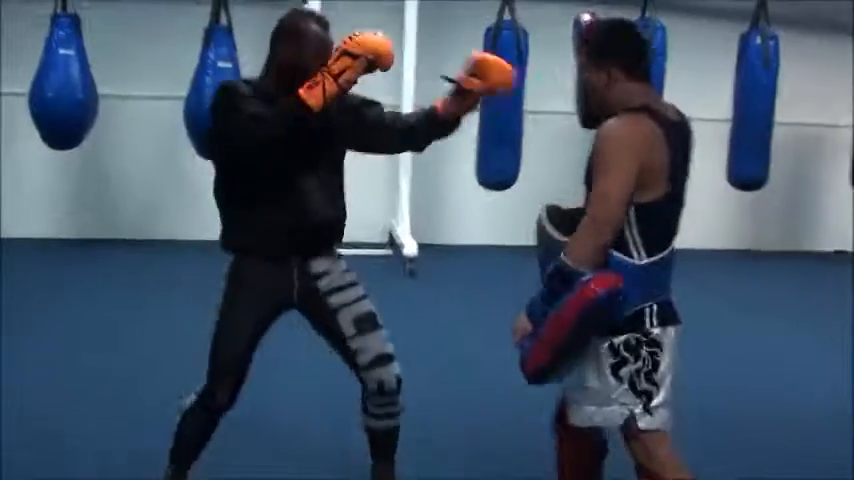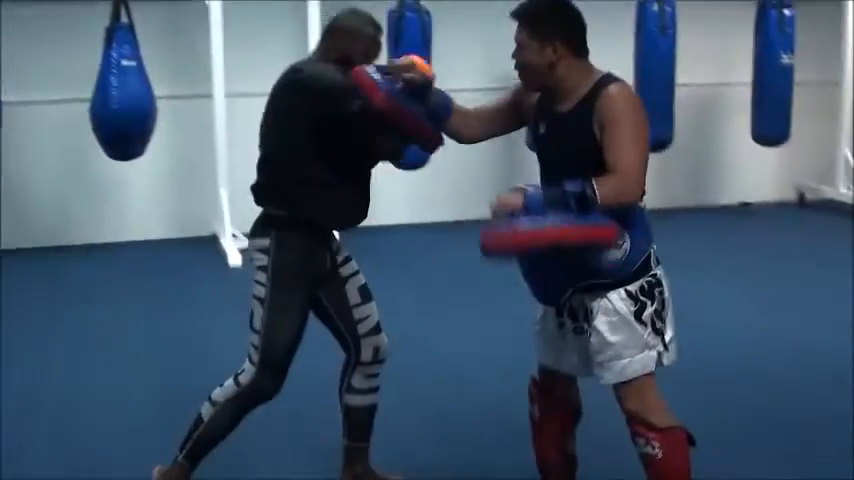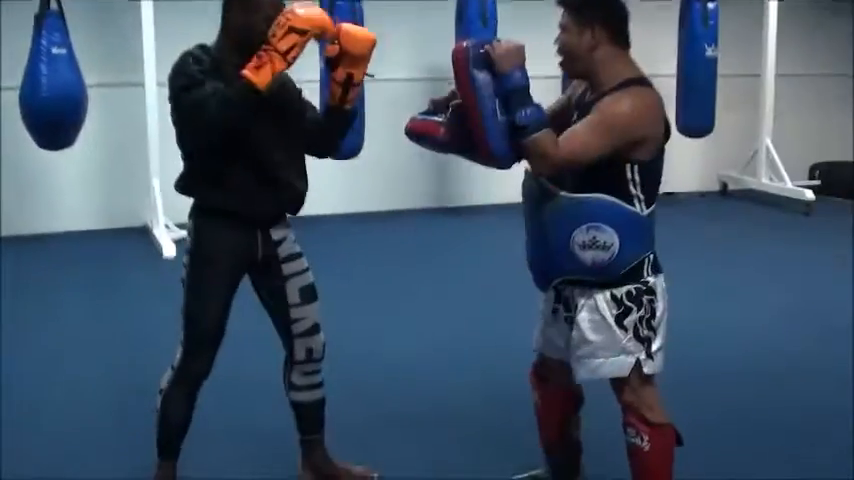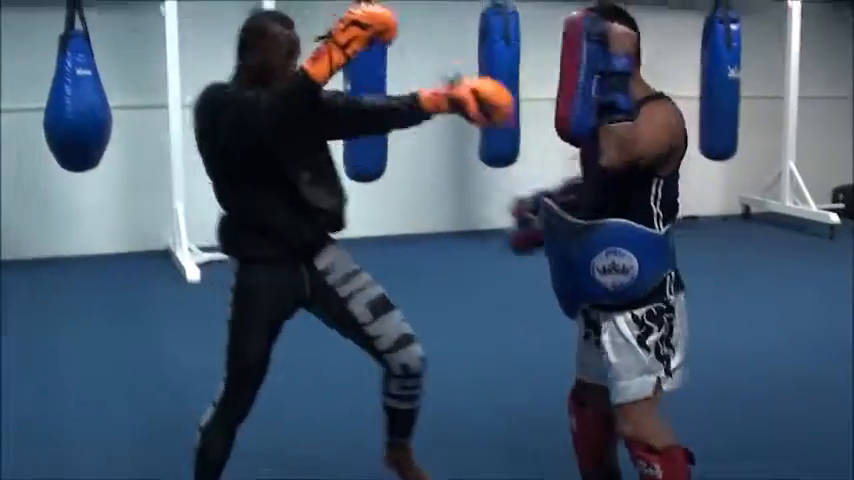
dt=0.4s
person 1, frame 1
left shoulder: (339, 103)
right shoulder: (235, 101)
left elbow: (404, 133)
right elbow: (263, 135)
left wrist: (462, 98)
right wrist: (329, 82)
left hip: (317, 264)
right hip: (259, 267)
left knee: (384, 376)
right knee: (220, 391)
person 1, frame 2
left shoulder: (318, 89)
right shoulder: (311, 82)
right elbow: (380, 127)
left hip: (318, 240)
right hip: (286, 243)
left knee: (369, 348)
right knee: (262, 375)
person 1, frame 3
left shoulder: (277, 82)
right shoulder: (196, 68)
left elbow: (323, 141)
right elbow: (211, 122)
left wrist: (345, 81)
right wrist: (273, 59)
left hip: (273, 231)
right hip: (218, 231)
left knee: (307, 345)
right knee: (195, 359)
person 1, frame 4
left shoulder: (304, 102)
right shoulder: (218, 106)
left elbow: (377, 112)
right elbow: (264, 121)
left wrist: (448, 97)
right wrist: (334, 53)
left hip: (321, 258)
right hip: (264, 273)
left knee: (406, 358)
right knee: (237, 396)
person 2, frame 1
left shoulder: (622, 132)
right shoulder: (667, 118)
left elbow: (594, 236)
left wrist: (537, 309)
left hip: (631, 319)
right hip: (618, 309)
left knee: (646, 443)
right knee: (575, 421)
person 2, frame 2
left shoulder: (613, 99)
right shoulder: (536, 97)
left elbow: (626, 188)
right elbow: (470, 126)
left wrist: (537, 201)
right wrist: (420, 91)
left hip: (619, 280)
right hip: (566, 278)
left knee: (639, 400)
right knee: (551, 384)
person 2, frame 3
left shoulder: (635, 105)
right shoulder: (585, 90)
left elbow: (552, 157)
right elbow: (542, 132)
left wrist: (513, 80)
right wrist: (467, 107)
left hip: (618, 280)
right hip: (572, 269)
left knee: (633, 389)
right knee: (551, 371)
person 2, frame 4
left shoulder: (660, 114)
right shoulder: (606, 104)
left elbow: (618, 156)
left wrist: (614, 71)
right wrist: (545, 203)
left hip: (641, 296)
right hip: (602, 291)
left knee: (636, 418)
right knee: (588, 399)
